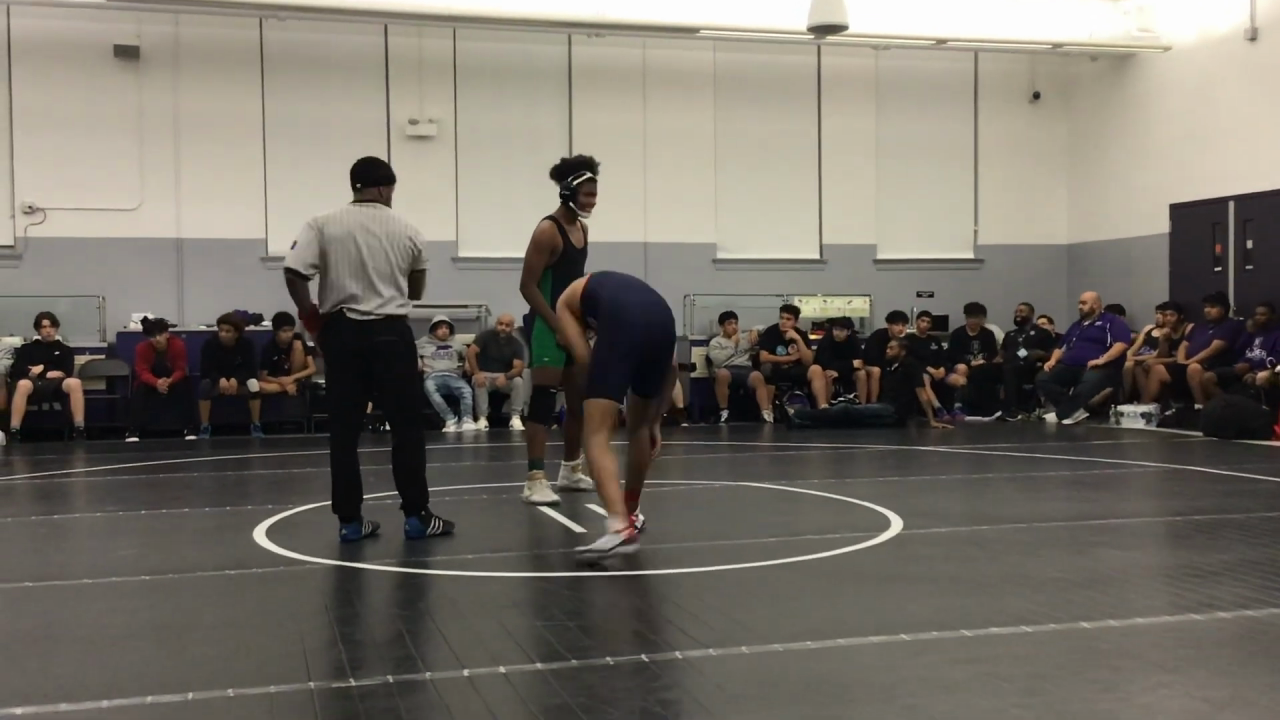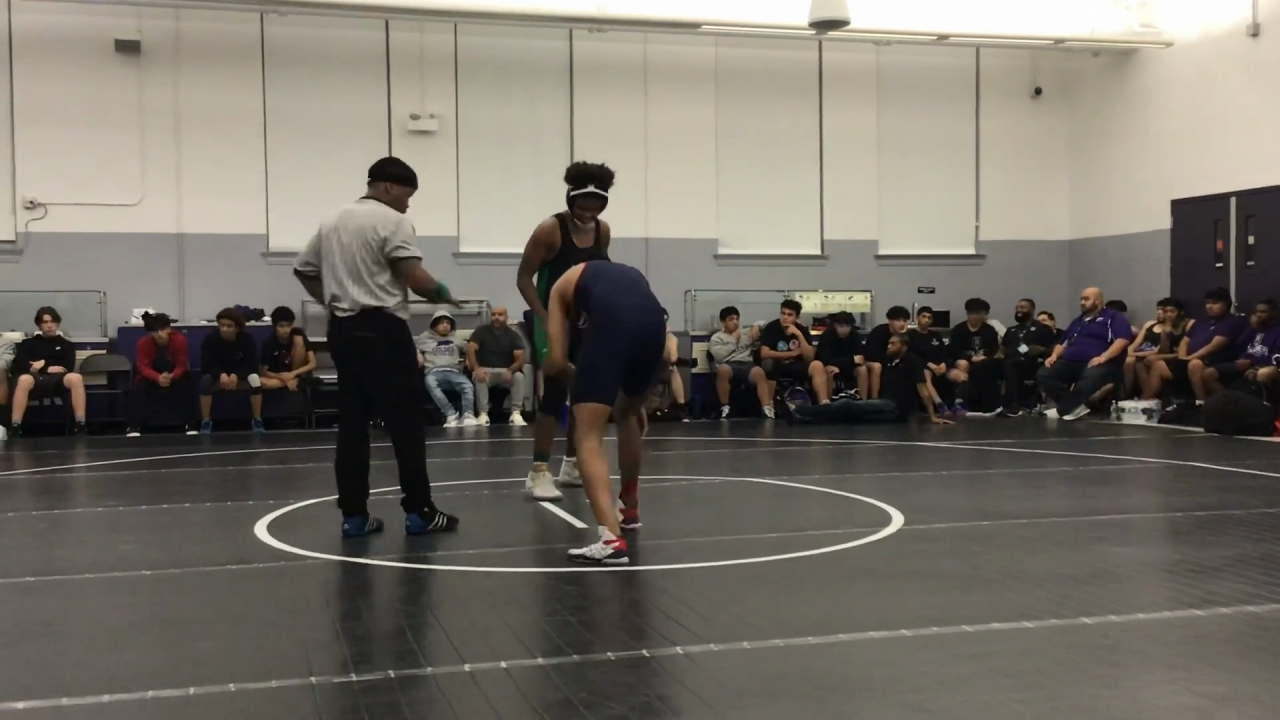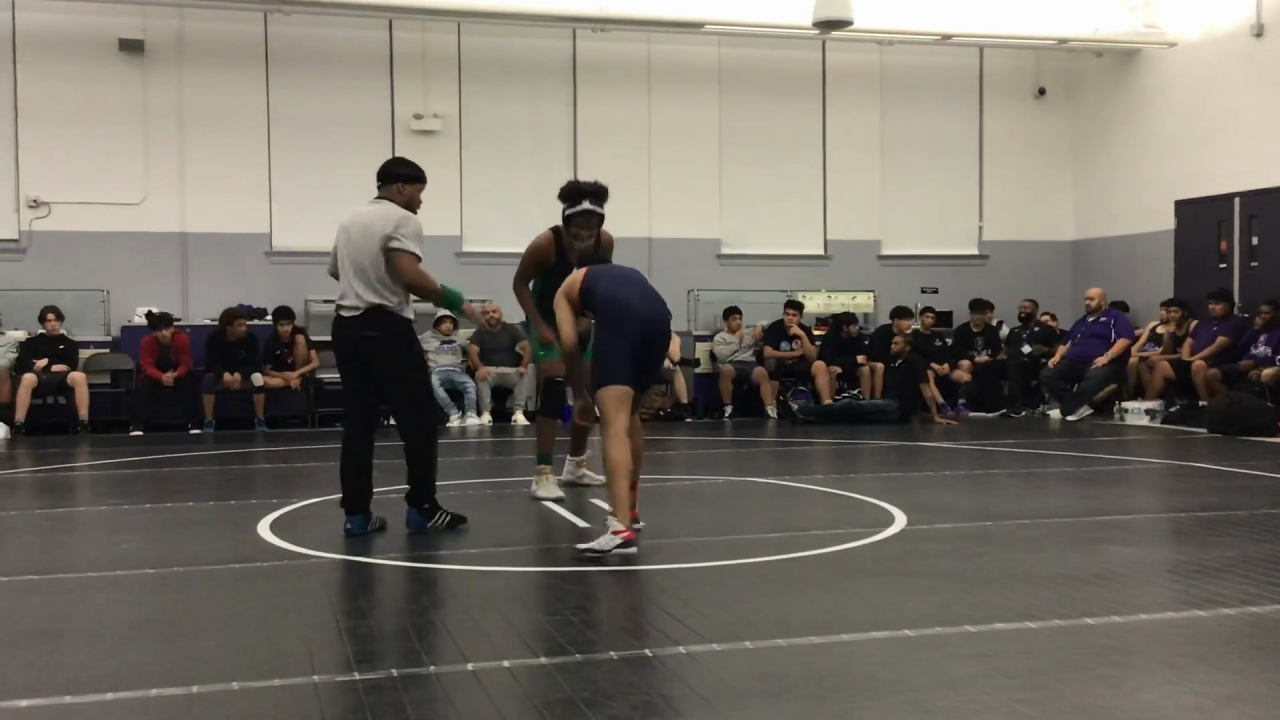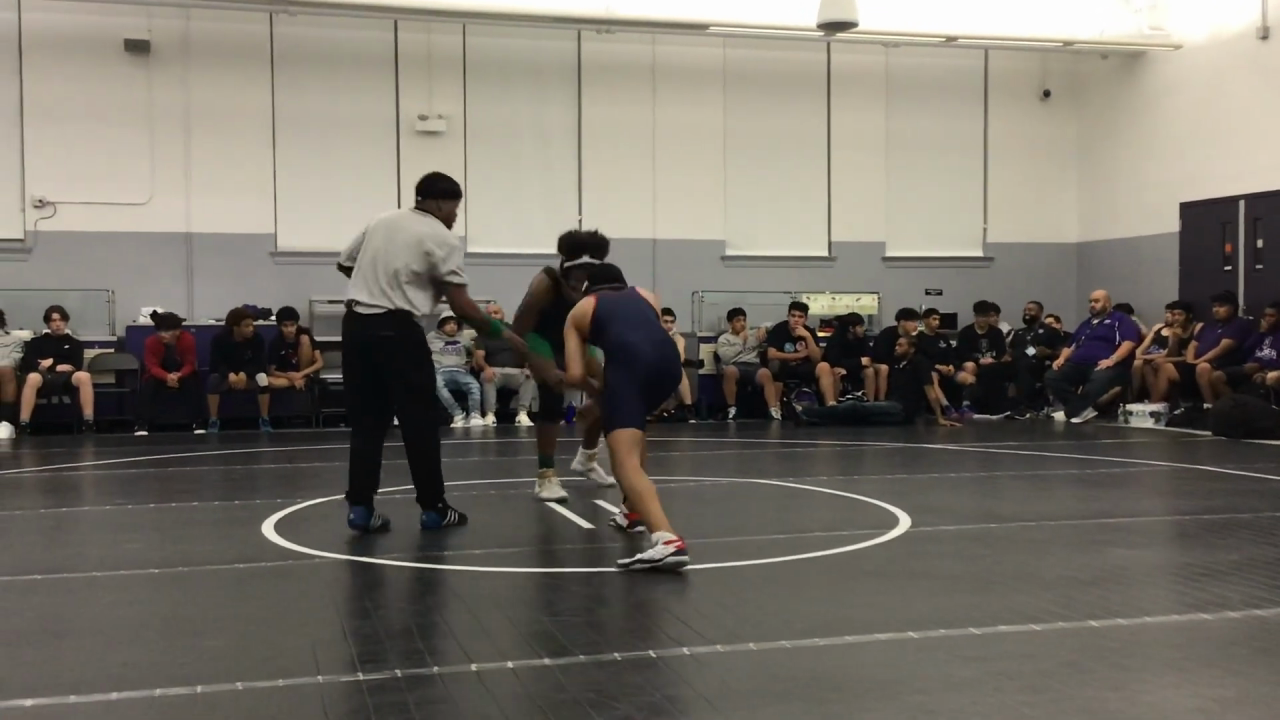
dt=0.3s
person 1, frame 1
left shoulder: (324, 224)
right shoulder: (405, 229)
left elbow: (294, 274)
right elbow: (418, 287)
left wrist: (311, 317)
left hip: (341, 332)
right hip: (391, 333)
left knee: (344, 429)
right knee: (406, 427)
left ankle: (350, 519)
right ankle: (416, 515)
person 1, frame 2
left shoulder: (331, 223)
right shoulder: (392, 222)
left elbow: (304, 270)
right elbow: (417, 281)
right wrist: (444, 292)
left hip: (343, 329)
right hip: (382, 329)
left knee: (353, 423)
right knee: (405, 422)
left ankle: (354, 514)
right ankle: (419, 510)
person 1, frame 3
left shoulder: (352, 220)
right shoulder: (401, 221)
left elbow: (336, 271)
right elbow: (410, 277)
right wrist: (458, 303)
left hip: (348, 326)
right hip: (385, 328)
left knee: (359, 422)
right knee: (419, 417)
left ankle: (356, 513)
right ankle: (423, 507)
person 1, frame 4
left shoulder: (380, 222)
right shoulder: (442, 240)
left elbow: (345, 264)
right elbow: (462, 306)
right wrist: (501, 332)
left hip: (356, 324)
right hip: (397, 330)
left knee: (366, 421)
right knee: (418, 421)
left ankle: (361, 507)
right ankle: (433, 507)
person 2, frame 1
left shoulder: (582, 229)
right shoulder: (547, 231)
right elbow: (528, 286)
right wrist: (558, 326)
right hip: (549, 326)
left knee: (579, 398)
right knee: (543, 399)
left ankle: (571, 470)
right ankle: (535, 480)
person 2, frame 2
left shoulder: (602, 231)
right shoulder: (550, 230)
right elbow: (524, 277)
right wrist: (544, 319)
right hip: (553, 319)
right knee: (555, 391)
left ankle: (572, 466)
right ankle: (539, 472)
person 2, frame 3
left shoulder: (605, 243)
right shoulder: (546, 243)
right elbow: (520, 284)
left wrist: (587, 317)
right wrist: (539, 326)
right hip: (547, 322)
right knee: (554, 390)
left ankle: (575, 466)
right ankle: (543, 474)
person 2, frame 4
right shoulder: (544, 284)
right elbow: (518, 333)
right wrist: (546, 370)
right hip: (537, 331)
right knee: (552, 391)
left ankle: (586, 459)
right ankle: (545, 477)
person 3, frame 1
left shoulder: (569, 296)
right shoulder: (630, 285)
left elbow: (584, 357)
right elbow: (672, 366)
right wrist: (656, 421)
left hip: (621, 326)
right hip: (662, 319)
left knee: (596, 436)
right knee: (640, 426)
left ankle: (619, 528)
right ankle: (629, 514)
person 3, frame 2
left shoulder: (566, 283)
right shoulder: (632, 274)
left elbow: (557, 362)
right elbow: (663, 357)
right wrist: (638, 402)
left hip: (611, 324)
right hip: (653, 323)
left knee: (588, 437)
right knee: (628, 415)
left ankle: (611, 539)
right ankle: (629, 508)
person 3, frame 3
left shoulder: (570, 286)
right shoulder: (632, 274)
left elbow: (570, 343)
left wrist: (581, 395)
left hip: (618, 320)
right hip: (658, 315)
left knee: (615, 425)
right knee: (628, 413)
left ankle: (622, 530)
right ankle: (628, 512)
person 3, frame 4
left shoulder: (580, 309)
right shoulder: (645, 296)
left elbow: (575, 376)
left wrist: (592, 388)
left hip: (628, 361)
right hip: (668, 360)
left knee: (626, 462)
right knee: (633, 427)
left ankle: (667, 540)
right ankle: (634, 511)
